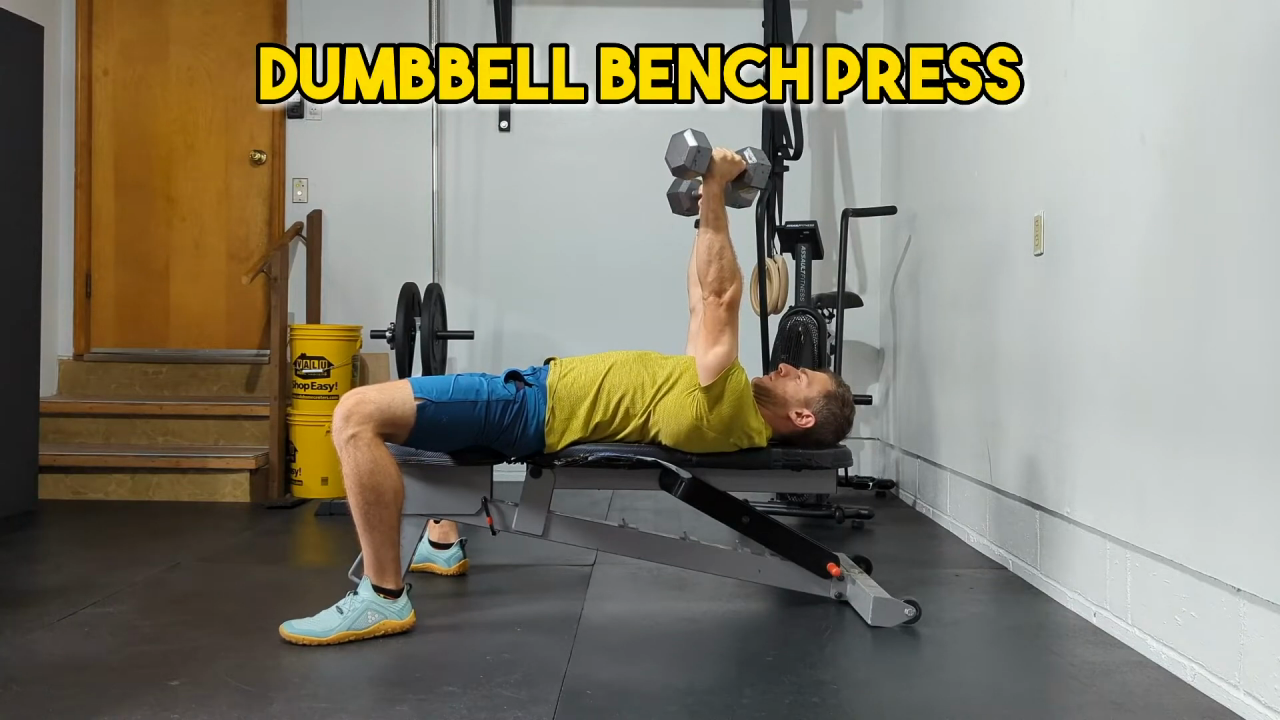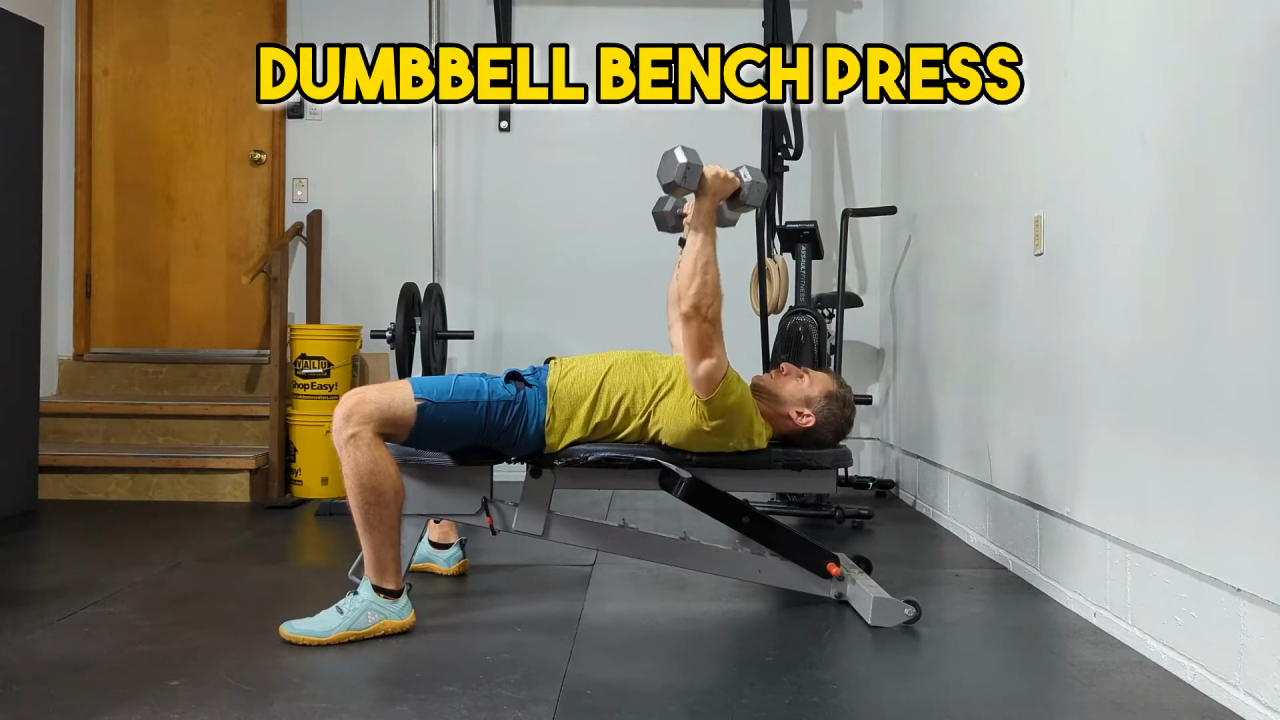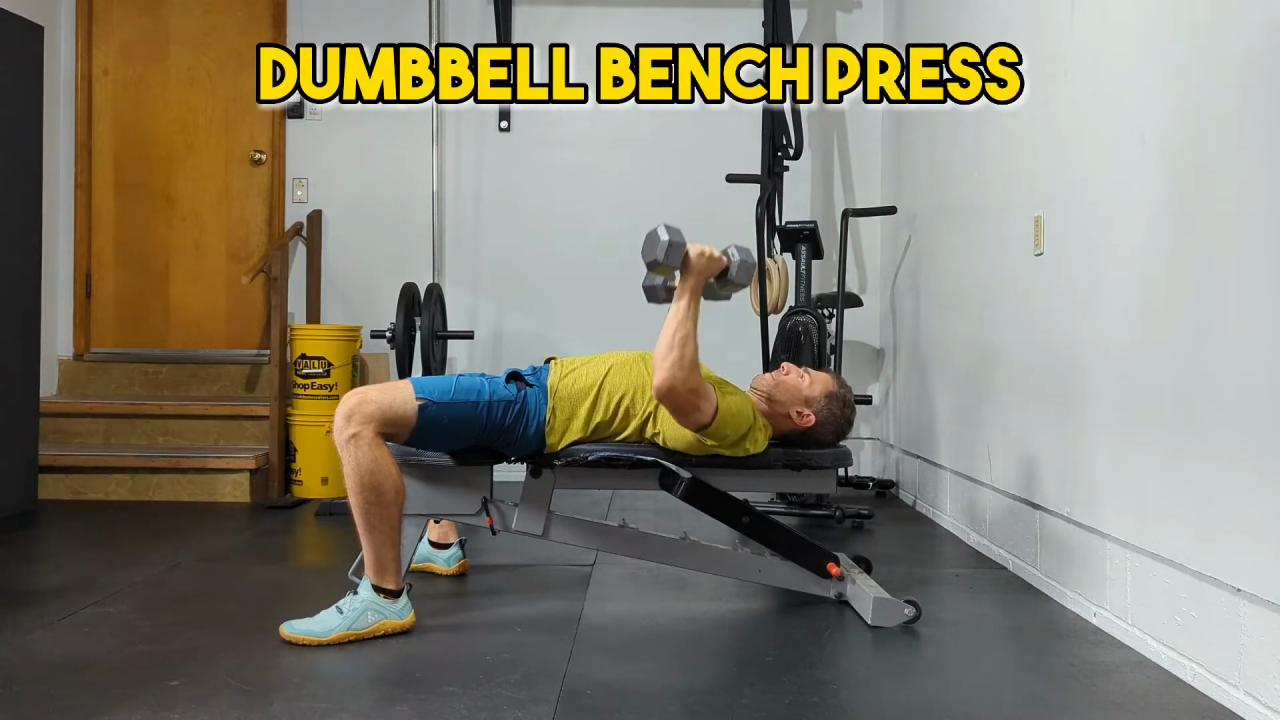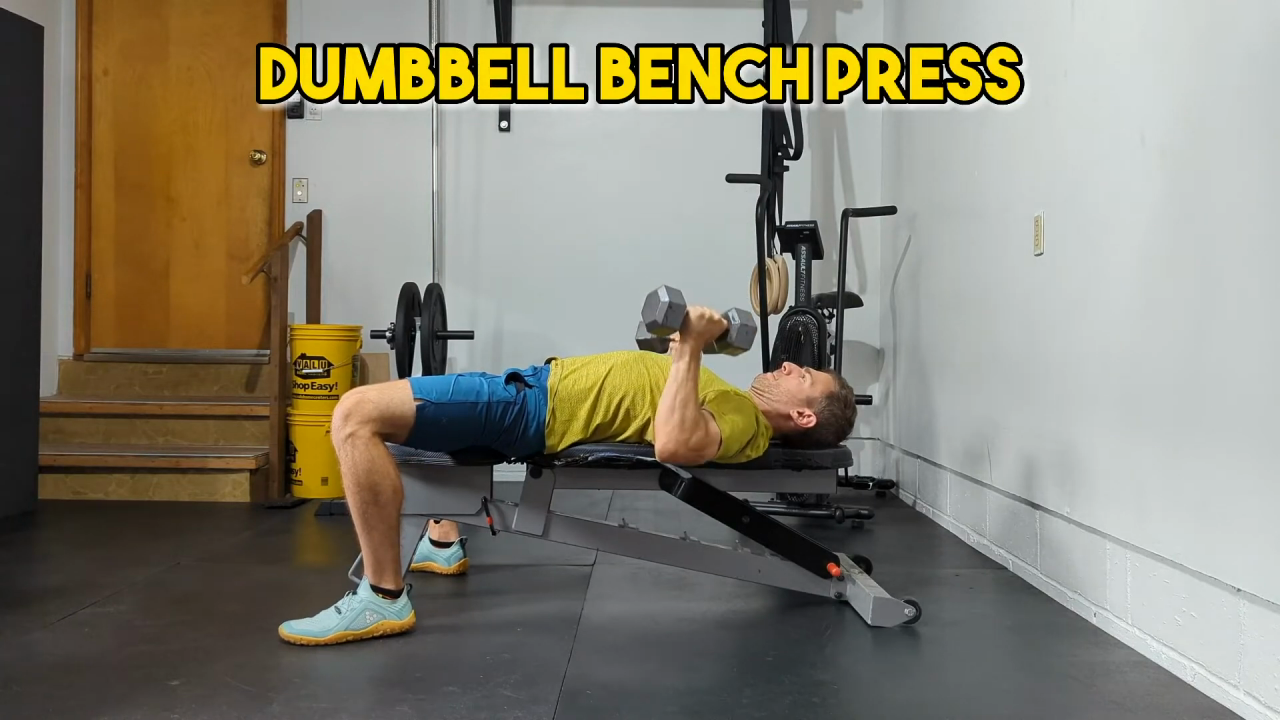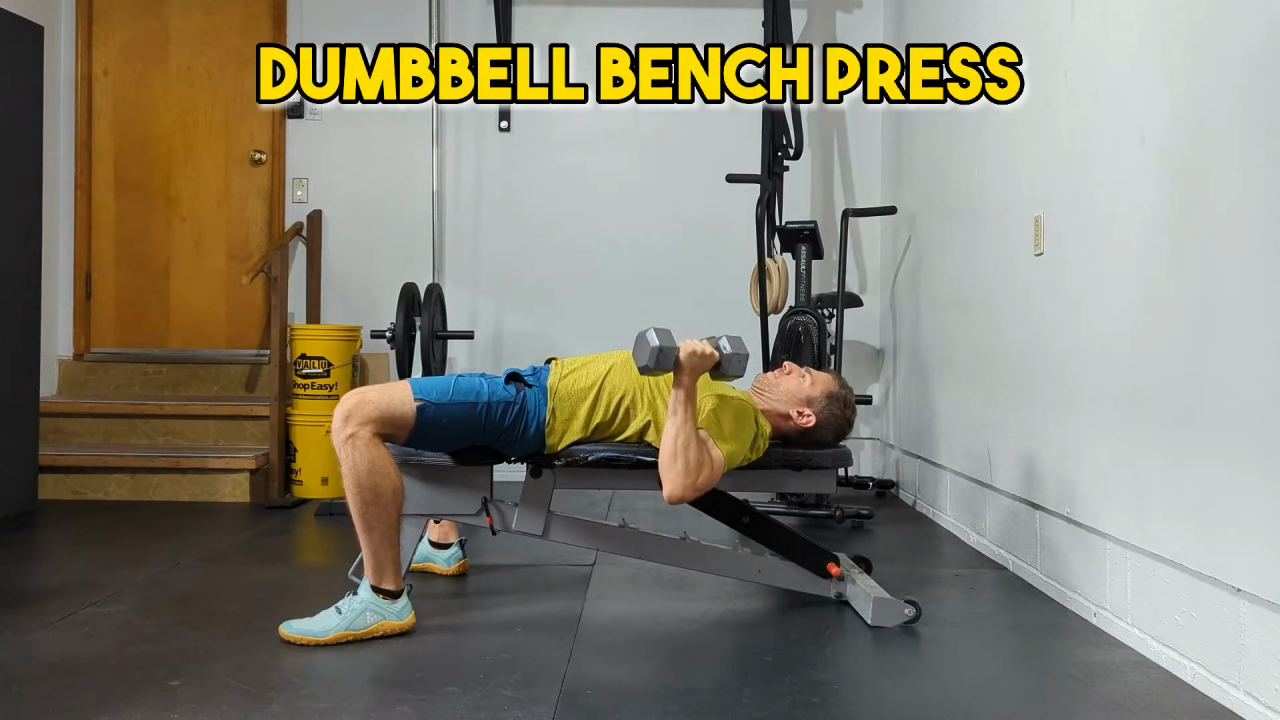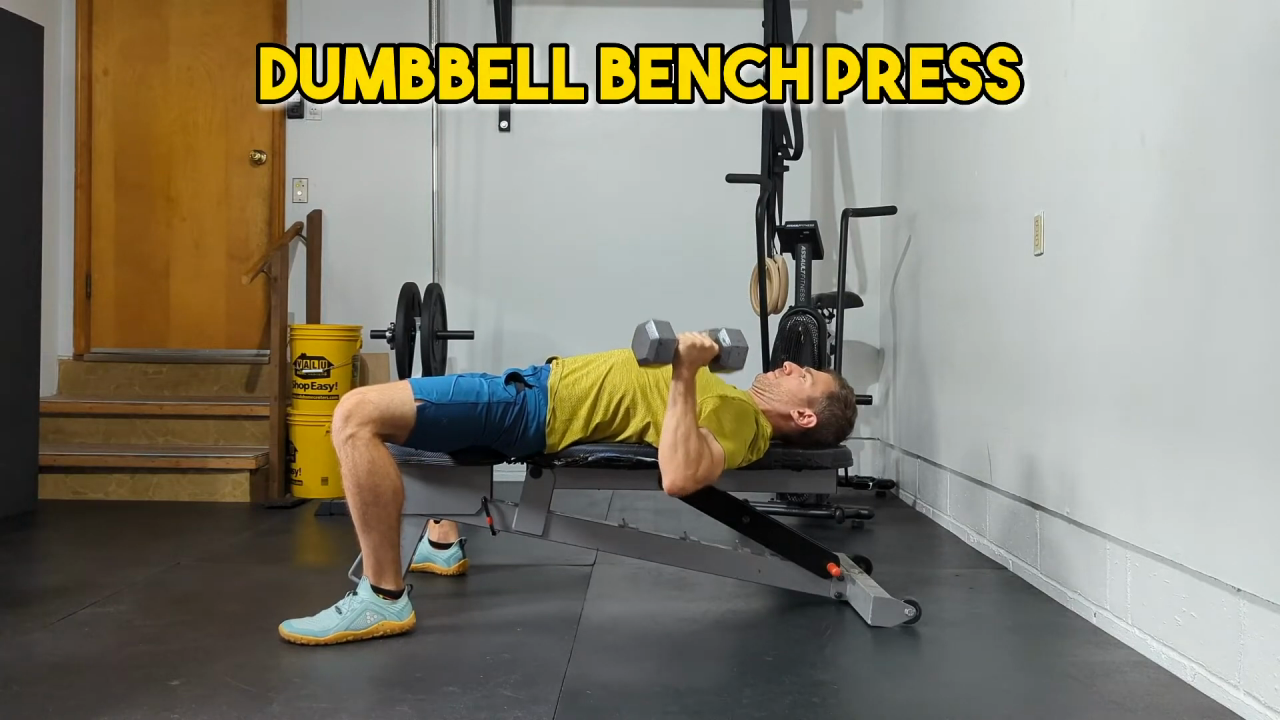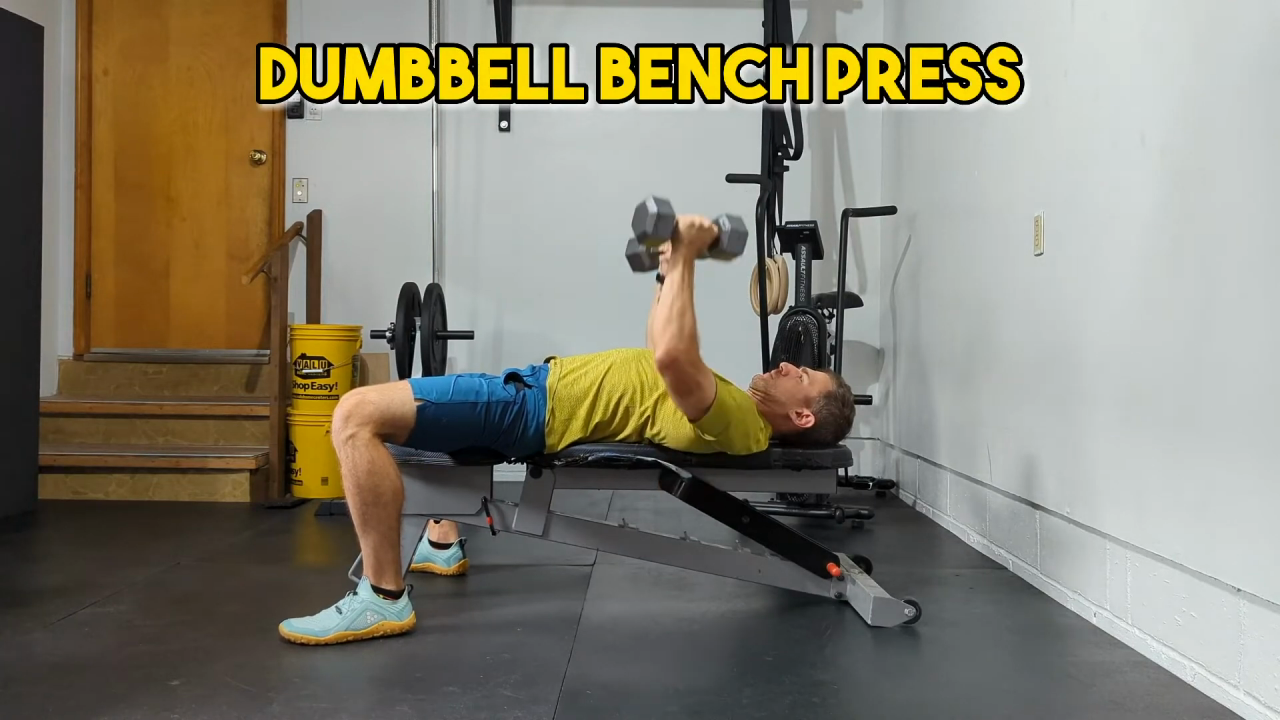
dt=0.4s
person 1, frame 1
left shoulder: (729, 416)
right shoulder: (737, 407)
left elbow: (722, 298)
right elbow: (704, 304)
left wrist: (714, 193)
right wrist: (708, 209)
left hip: (533, 409)
left knee: (357, 414)
right knee: (410, 401)
left ankle: (383, 597)
right ankle: (442, 543)
person 1, frame 2
left shoulder: (730, 418)
right shoulder: (739, 408)
left elbow: (693, 315)
right elbow: (689, 319)
left wrist: (705, 213)
right wrist: (698, 223)
left hip: (533, 408)
right hip: (544, 387)
left knee: (358, 415)
right knee: (415, 399)
left ankle: (383, 598)
right ankle: (441, 544)
person 1, frame 3
left shoulder: (738, 423)
right shoulder: (738, 405)
left elbow: (667, 385)
right elbow: (676, 377)
left wrist: (691, 288)
right wrist: (688, 289)
left hip: (534, 407)
right hip: (544, 386)
left knee: (359, 415)
right knee: (420, 397)
left ankle: (384, 597)
right ankle: (441, 545)
person 1, frame 4
left shoulder: (743, 424)
right shoulder: (736, 408)
left elbow: (672, 445)
left wrist: (690, 348)
right wrist: (689, 340)
left hip: (535, 407)
right hip: (544, 383)
left knee: (357, 413)
right knee: (419, 401)
left ankle: (383, 598)
right ankle: (442, 543)
person 1, frame 5
left shoulder: (740, 424)
right shoulder: (737, 407)
left elbow: (679, 486)
left wrist: (684, 383)
right wrist: (690, 374)
left hip: (534, 407)
right hip: (544, 384)
left knee: (358, 415)
right knee: (420, 400)
left ankle: (383, 598)
right ankle: (441, 544)
person 1, frame 6
left shoulder: (742, 428)
right shoulder: (741, 413)
left elbow: (680, 475)
left wrist: (684, 373)
right wrist: (683, 362)
left hip: (537, 409)
right hip: (546, 383)
left knee: (357, 413)
right knee: (418, 400)
left ankle: (382, 598)
right ankle: (442, 544)
person 1, frame 7
left shoulder: (733, 425)
right shoulder: (737, 409)
left elbow: (670, 352)
right elbow: (673, 352)
left wrist: (686, 257)
right wrist: (675, 267)
left hip: (536, 409)
right hip: (545, 385)
left knee: (357, 415)
right knee: (415, 401)
left ankle: (383, 599)
right ankle: (442, 547)
